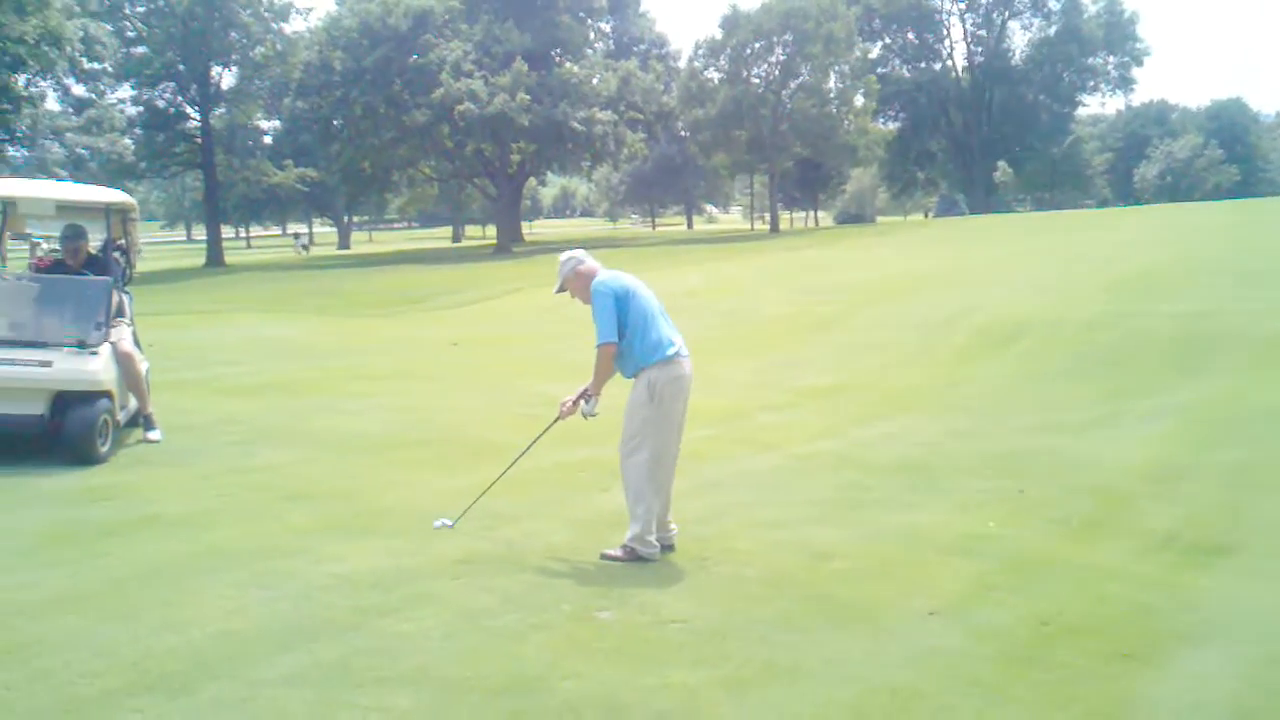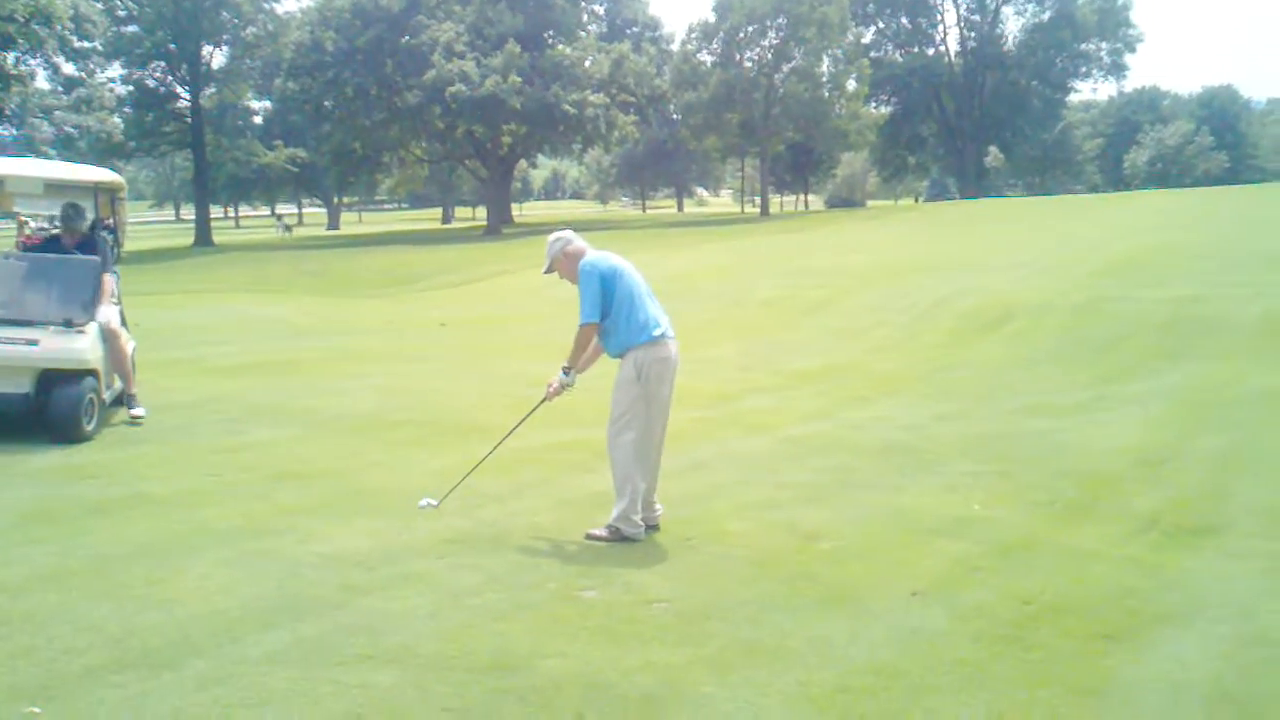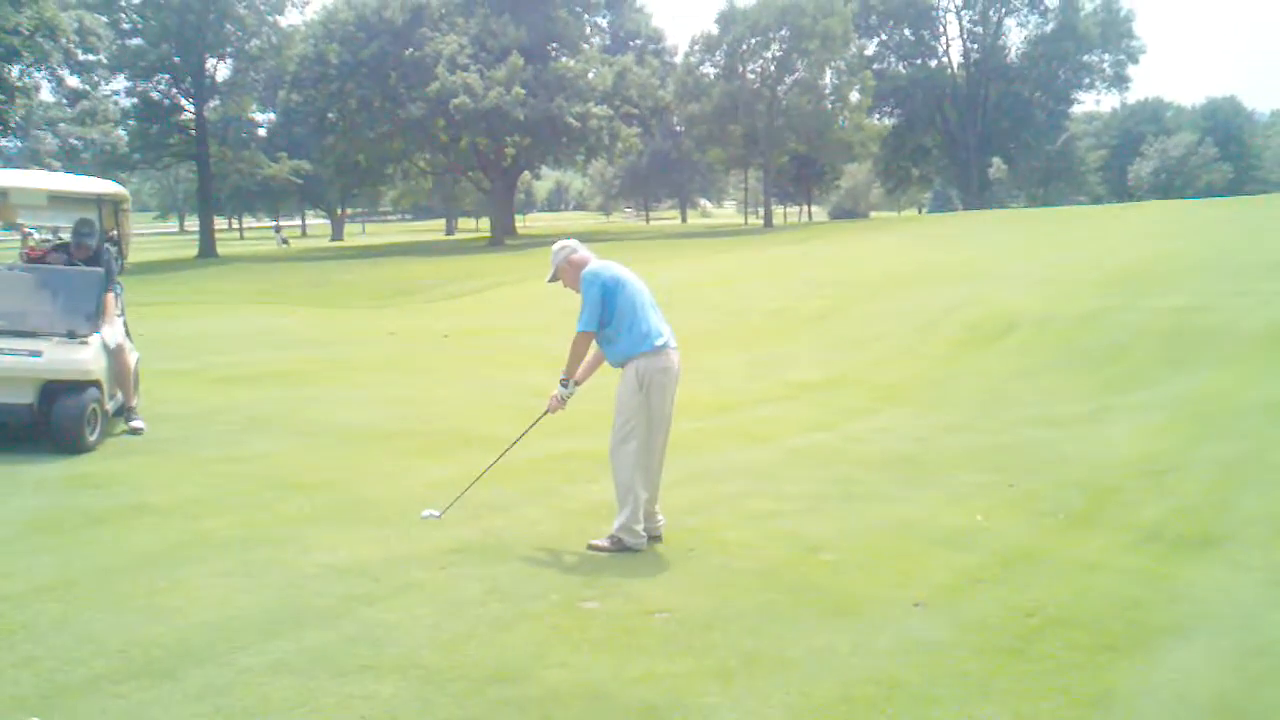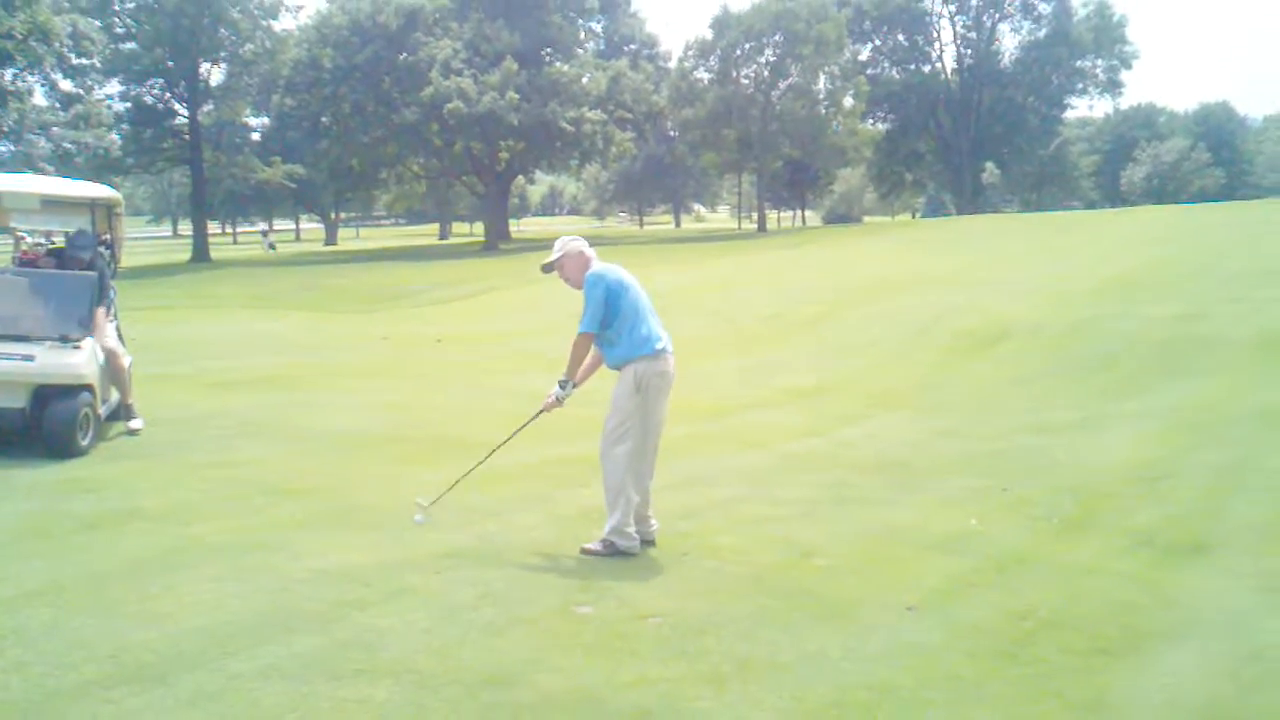
dt=0.4s
person 1, frame 1
left shoulder: (601, 287)
right shoulder: (618, 282)
left elbow: (608, 348)
right elbow: (618, 352)
left wrist: (592, 396)
right wrist: (581, 393)
left hip: (657, 374)
right hip: (674, 368)
left knee: (638, 457)
right knee: (657, 457)
left ankle: (643, 543)
right ankle: (661, 533)
person 1, frame 2
left shoulder: (589, 266)
right shoulder: (607, 263)
left elbow: (589, 328)
right elbow: (605, 334)
left wrist: (568, 371)
right wrist: (572, 374)
left hip: (643, 355)
right hip: (661, 350)
left knee: (625, 438)
right knee: (645, 437)
left ankle: (627, 523)
right ankle: (646, 513)
person 1, frame 3
left shoulder: (592, 275)
right shoulder: (611, 273)
left elbow: (584, 337)
right elbow: (605, 342)
left wrist: (565, 383)
right wrist: (575, 383)
left hip: (645, 365)
right hip: (663, 359)
left knee: (628, 449)
right knee: (647, 448)
left ankle: (630, 533)
right ankle: (649, 523)
person 1, frame 4
left shoulder: (596, 276)
right shoulder: (608, 277)
left elbow: (585, 338)
right elbow: (603, 346)
left wrist: (564, 385)
right wrist: (572, 385)
left hip: (641, 368)
right hip: (654, 364)
left knee: (617, 451)
right knee: (636, 452)
left ankle: (621, 536)
right ankle: (642, 528)
person 2, frame 1
left shoulder: (104, 264)
right shoulder: (53, 269)
left elbow: (112, 296)
left hip: (110, 322)
left knee: (126, 353)
left ankle: (147, 417)
person 2, frame 2
left shoulder: (96, 244)
right shoulder: (47, 245)
left elbow: (106, 276)
left wrist: (104, 305)
left hip: (95, 303)
left knee: (112, 329)
left ankle: (131, 395)
person 2, frame 3
left shoulder: (103, 258)
right shoulder: (58, 252)
left elbow: (109, 294)
left wrist: (108, 325)
right wrist: (51, 264)
left knee: (116, 344)
left ankle: (130, 409)
person 2, frame 4
left shoulder: (98, 269)
right shoulder: (53, 257)
left elbow: (100, 310)
left wrist: (96, 341)
right wrist: (44, 267)
left hip: (93, 320)
left knee: (110, 349)
left ankle: (128, 407)
